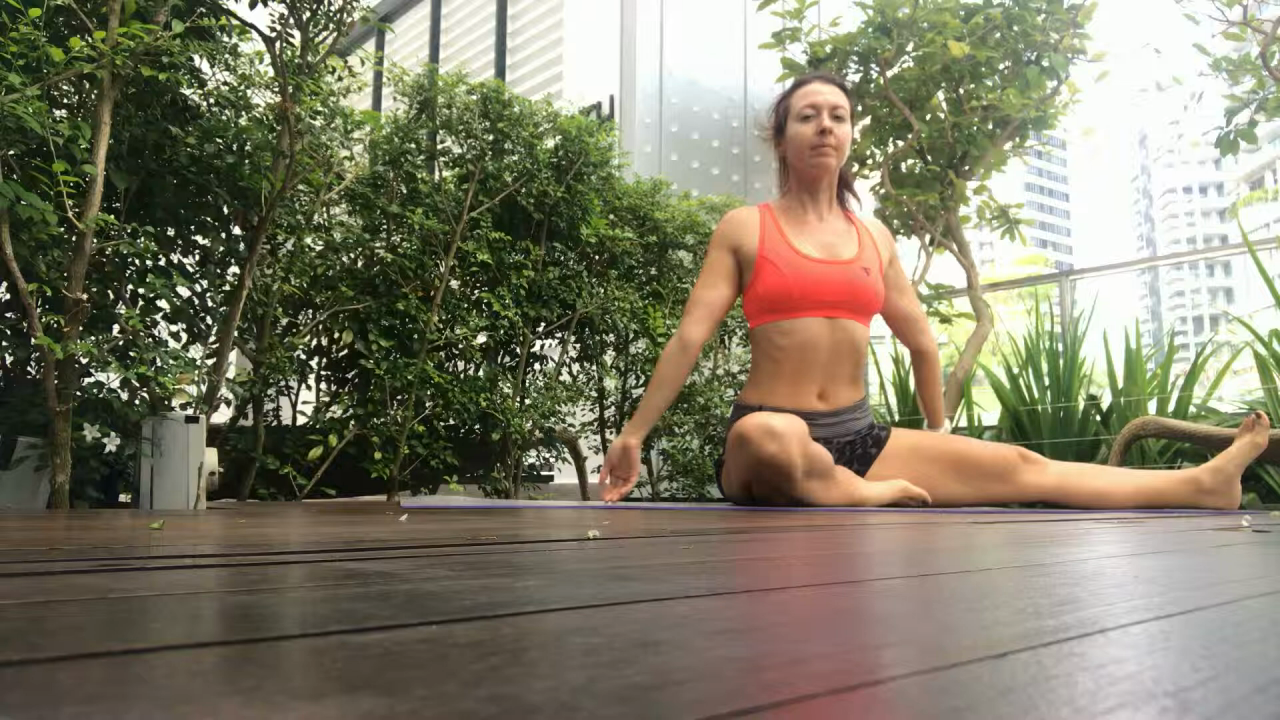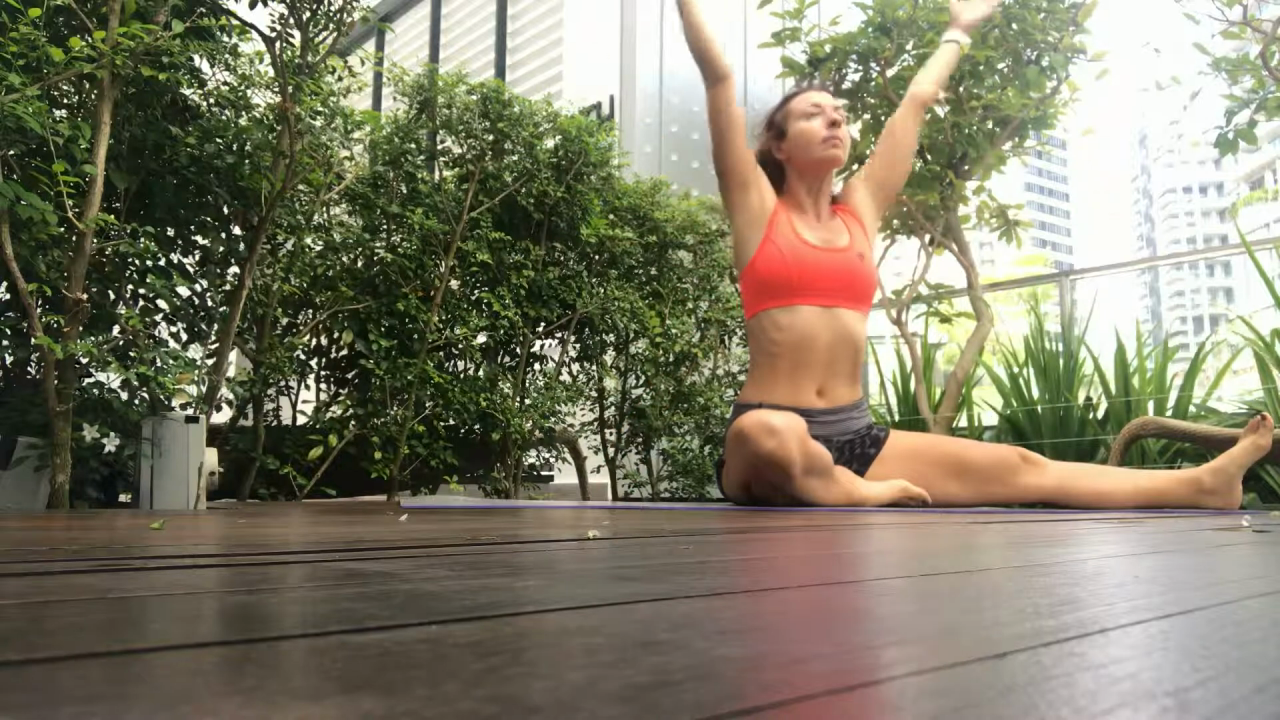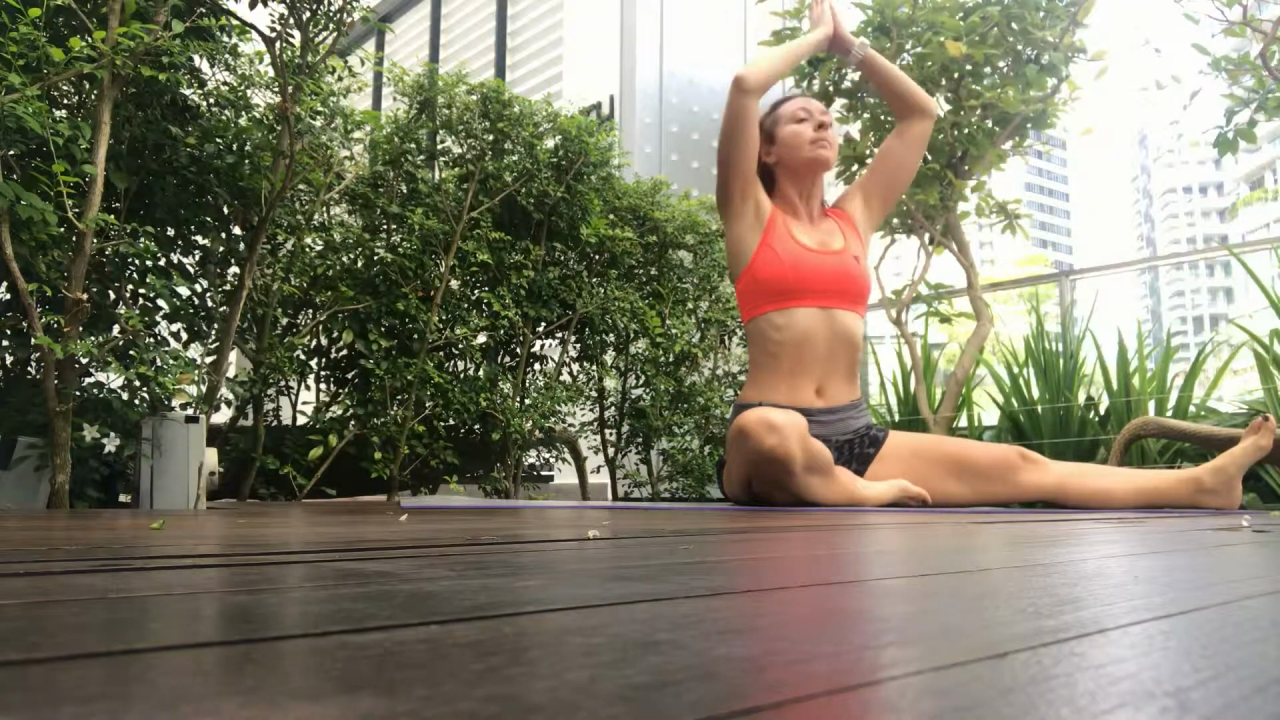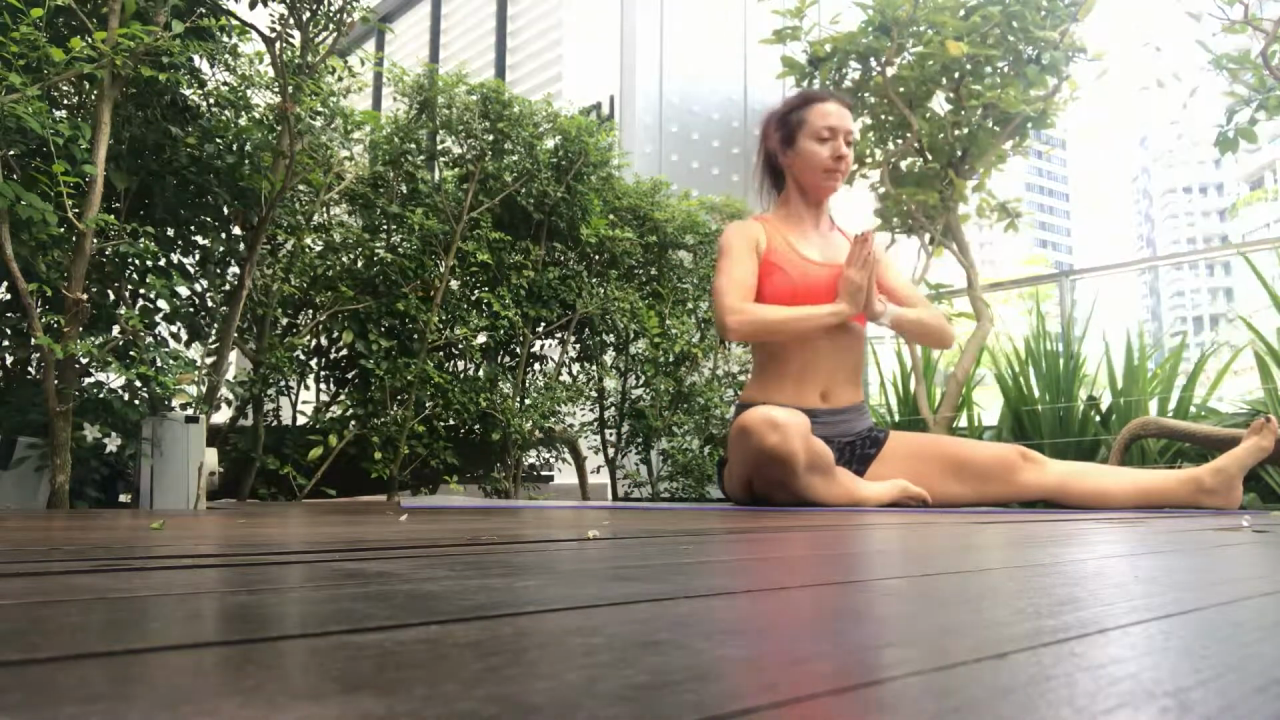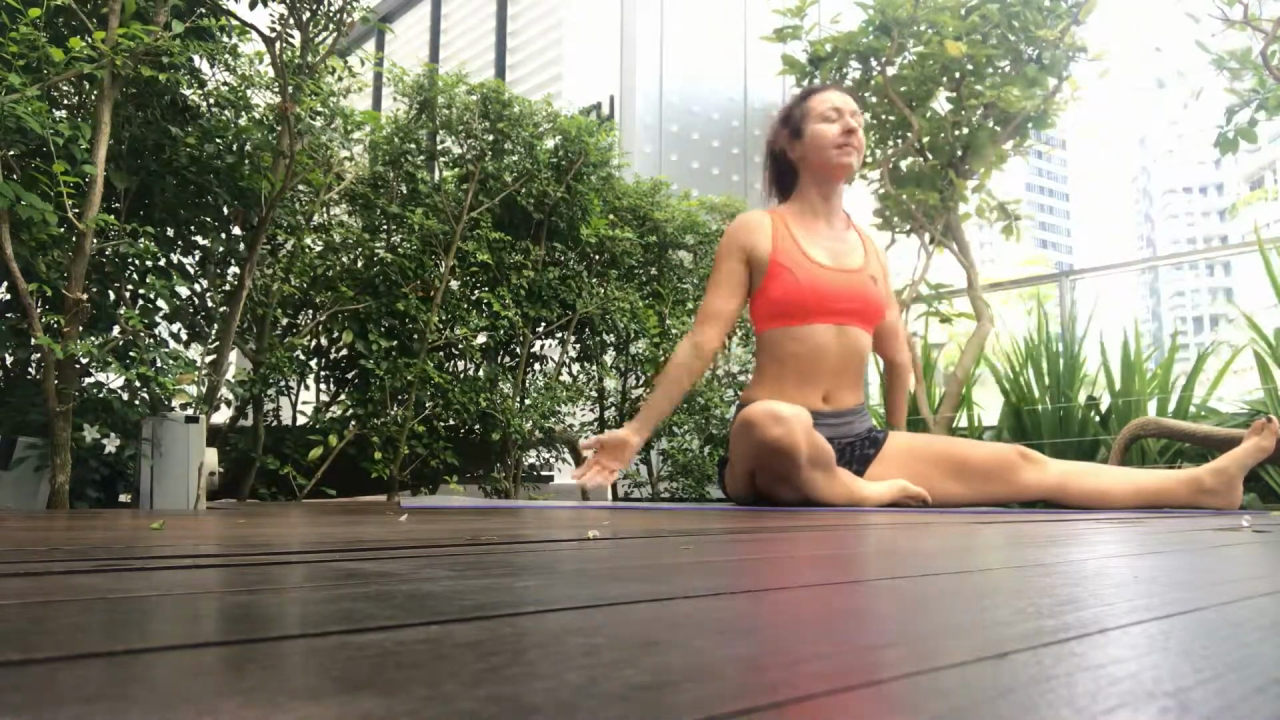
dt=1s
person 1, frame 1
left shoulder: (873, 238)
right shoulder: (744, 228)
left elbow: (919, 342)
right elbow: (690, 336)
left wrist: (936, 429)
right wrist: (633, 435)
left hip: (859, 433)
right hip: (767, 439)
left knee: (1020, 466)
right knee: (766, 437)
left ankle: (1199, 485)
right ankle: (867, 498)
person 1, frame 2
left shoulder: (861, 211)
right shoulder: (759, 210)
left elbow: (913, 108)
right elbow: (719, 79)
left hip: (855, 437)
right hip: (771, 431)
left knee: (1022, 467)
right knee: (767, 439)
right ankle: (859, 497)
person 1, frame 3
left shoulder: (853, 220)
right shoulder: (751, 216)
left elbow: (921, 114)
right elbow: (743, 87)
left wrist: (851, 48)
left hip: (852, 436)
right hip: (772, 445)
left knee: (1022, 467)
right knee: (768, 432)
right ankle: (864, 494)
person 1, frame 4
left shoulder: (859, 248)
right shoulder: (748, 236)
left elbow: (943, 332)
right elbow: (735, 320)
left wrist: (876, 308)
right wrist: (842, 307)
left hip: (855, 437)
right hip: (772, 449)
left knee: (1021, 466)
right knee: (769, 429)
left ankle: (1202, 485)
right ankle: (866, 497)
person 1, frame 5
left shoulder: (868, 248)
right shoulder: (754, 232)
left elbow: (898, 356)
right elbow: (703, 340)
left wrist: (894, 448)
right wrist: (636, 433)
left hip: (860, 438)
right hip: (769, 447)
left knee: (1020, 465)
right knee: (774, 423)
left ankle: (1199, 485)
right ankle: (862, 498)
